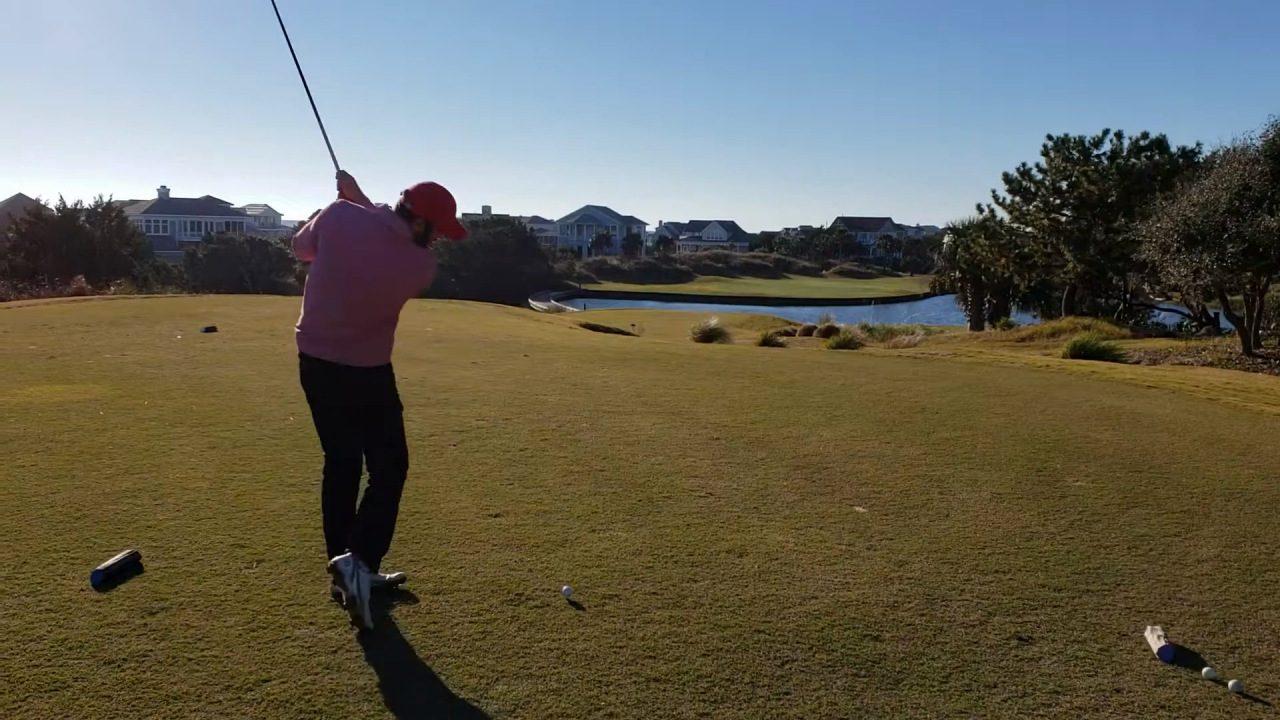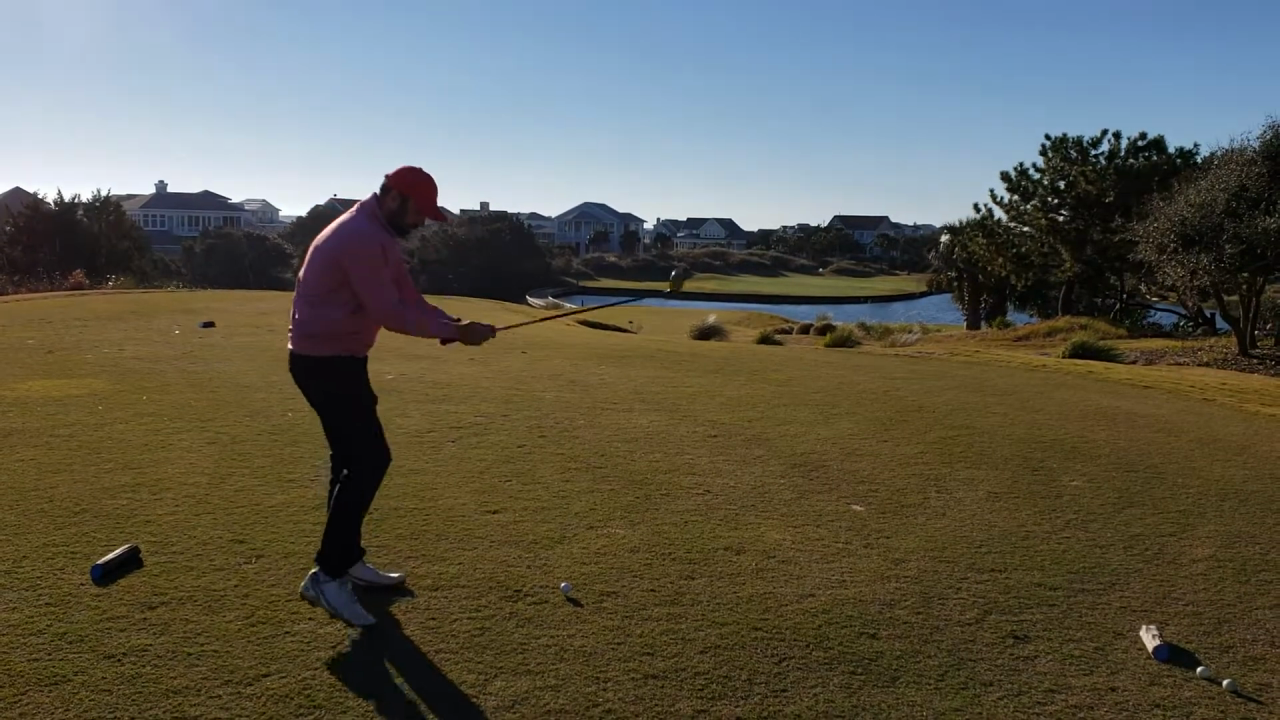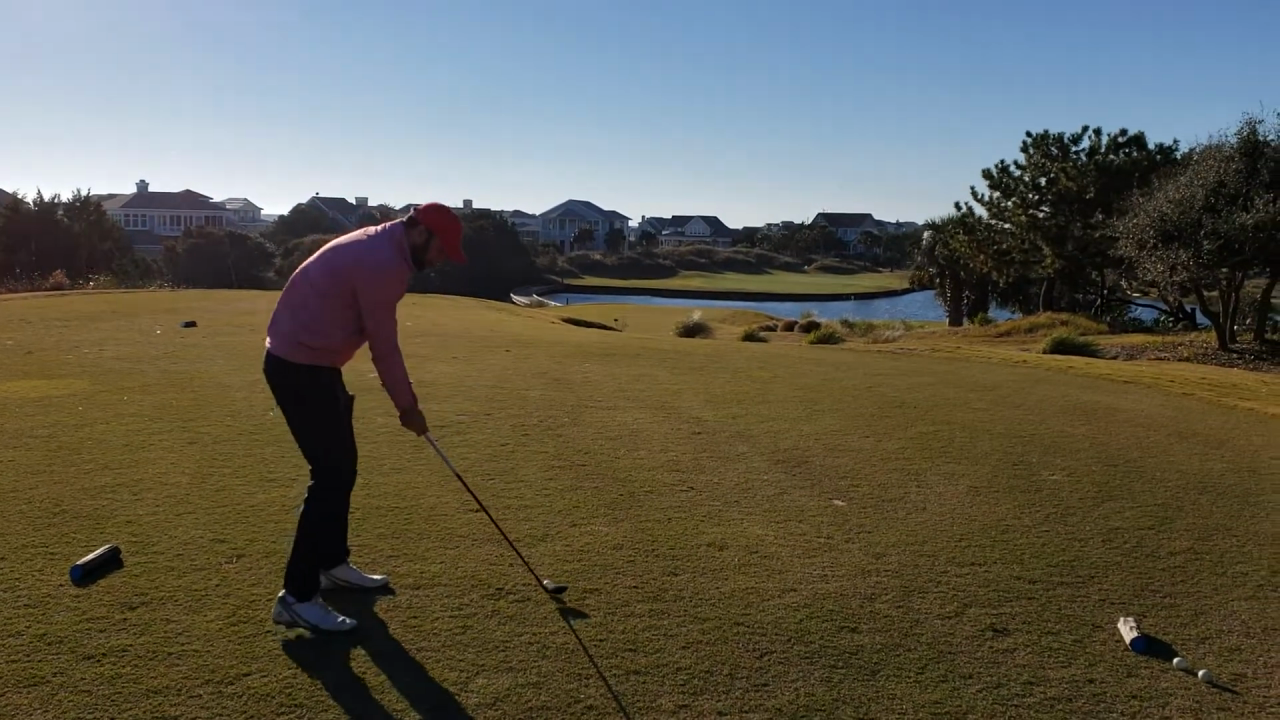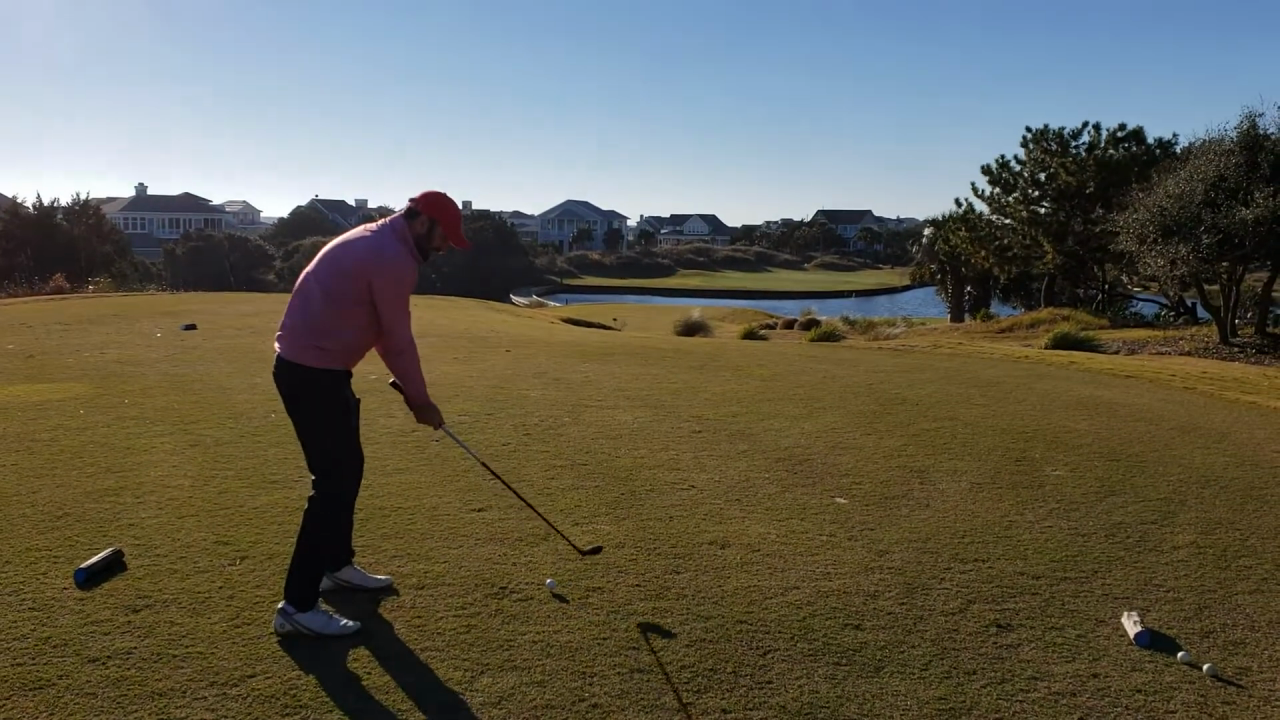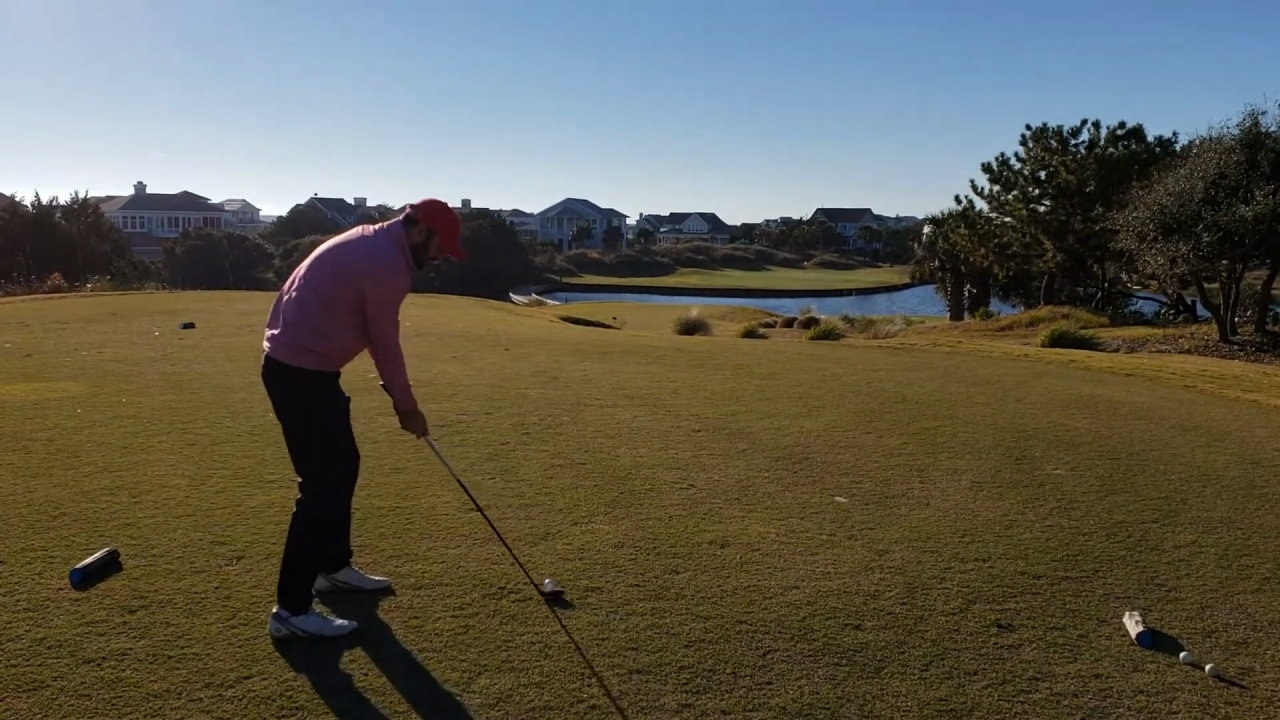
dt=1s
person 1, frame 1
left shoulder: (336, 221)
right shoulder: (421, 263)
left elbow: (301, 247)
right wrist: (359, 200)
left hip: (315, 365)
right hip: (367, 376)
left knee: (340, 466)
right knee: (388, 471)
left ankle: (346, 565)
right ankle: (359, 560)
person 1, frame 2
left shoulder: (377, 235)
right shoulder: (359, 238)
left elbow: (407, 298)
right elbow: (390, 314)
left wrist: (456, 325)
right wrist: (452, 331)
left hip: (337, 359)
right hip: (324, 363)
left knee: (356, 461)
right knee: (367, 461)
left ankle: (346, 562)
right ankle: (326, 577)
person 1, frame 3
left shoulder: (379, 248)
right shoulder: (381, 264)
left elbow: (381, 341)
right elbow: (383, 346)
left wrist: (404, 396)
right wrist: (407, 405)
left hip: (309, 362)
right hip: (299, 366)
left knee: (341, 465)
right knee: (332, 472)
left ankle: (331, 563)
right ankle: (297, 595)
person 1, frame 4
left shoulder: (376, 242)
right shoulder: (393, 259)
left elbow: (385, 333)
right elbow: (399, 341)
left wrist: (410, 389)
right wrist: (421, 400)
left hip: (309, 365)
right hip: (312, 373)
left knee: (345, 470)
right knee: (335, 482)
left ankle: (335, 565)
right ankle: (297, 605)
person 1, frame 5
left shoulder: (371, 243)
right shoulder: (387, 265)
left elbow: (375, 337)
right elbow: (385, 346)
left wrist: (401, 395)
right wrist: (407, 406)
left hip: (299, 364)
right hip: (300, 371)
left knee: (342, 466)
right knee: (323, 483)
left ankle: (333, 566)
right ankle: (291, 609)
